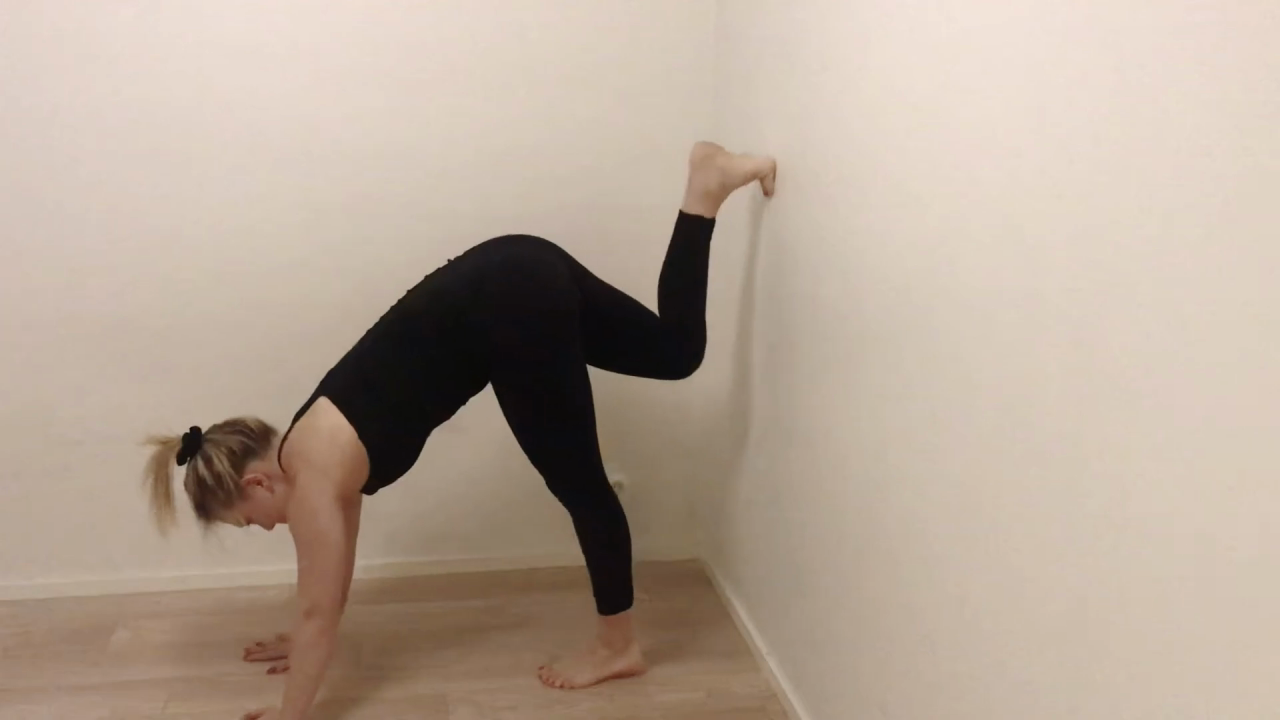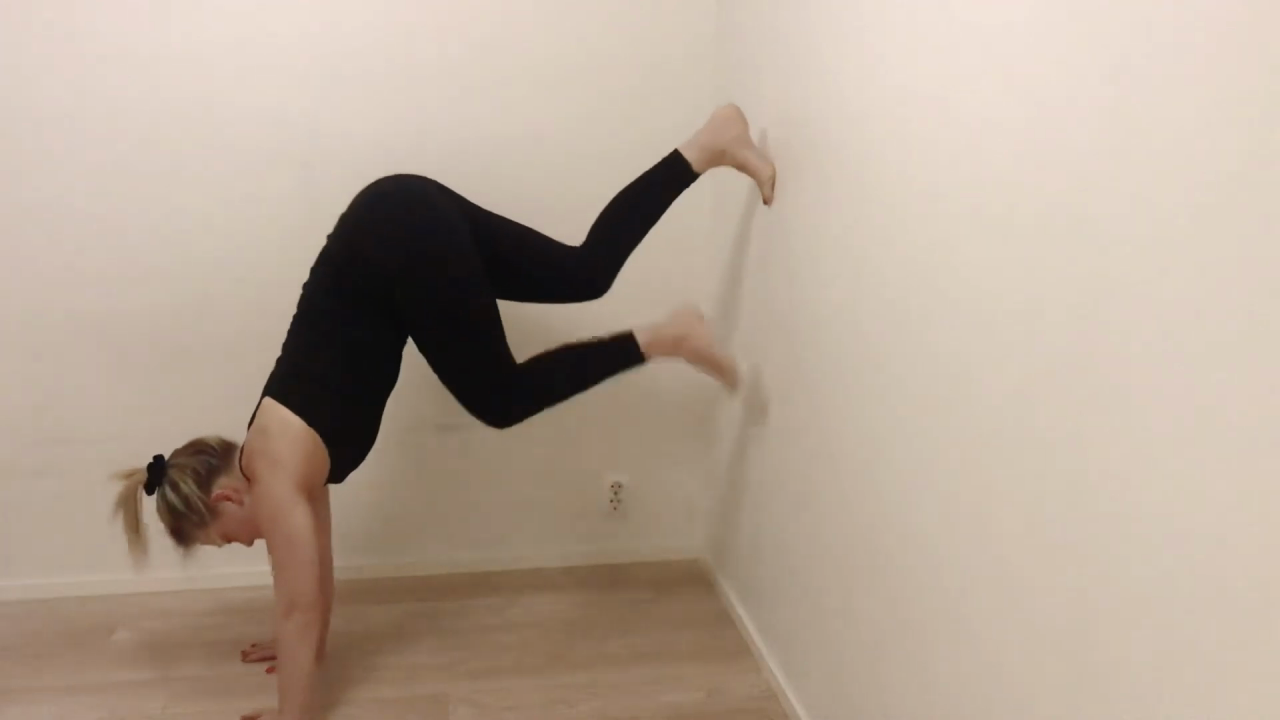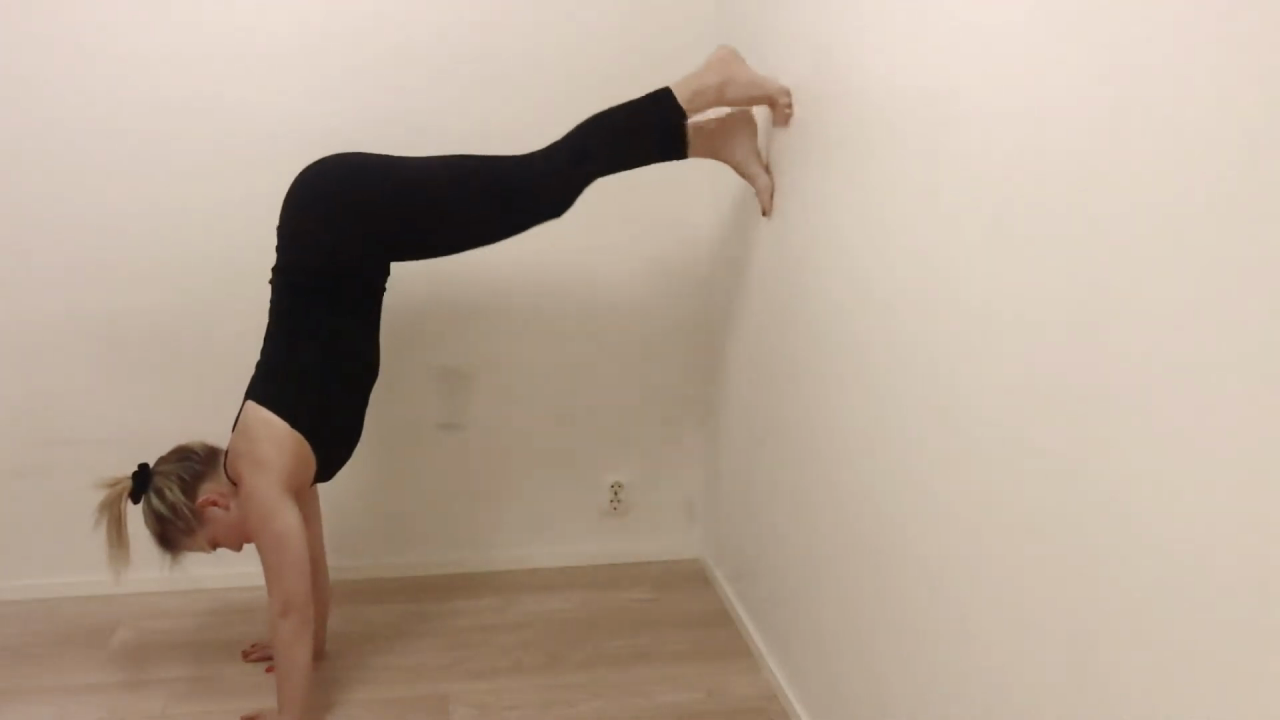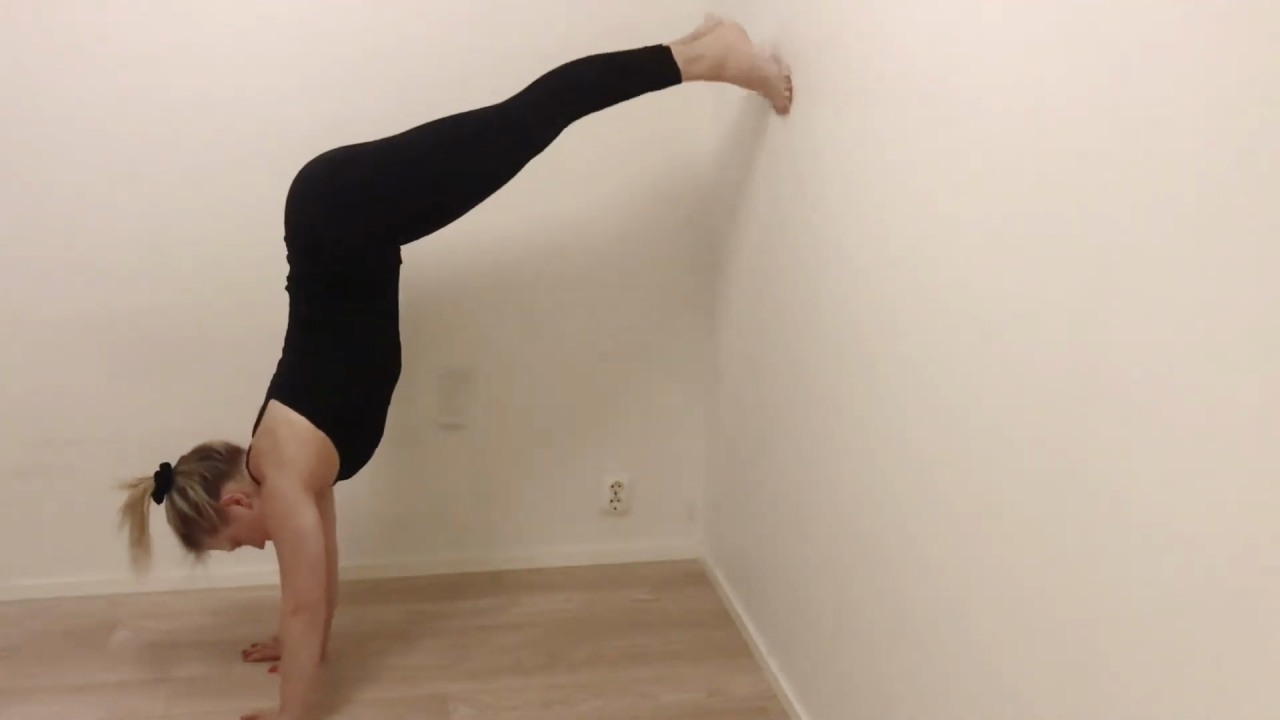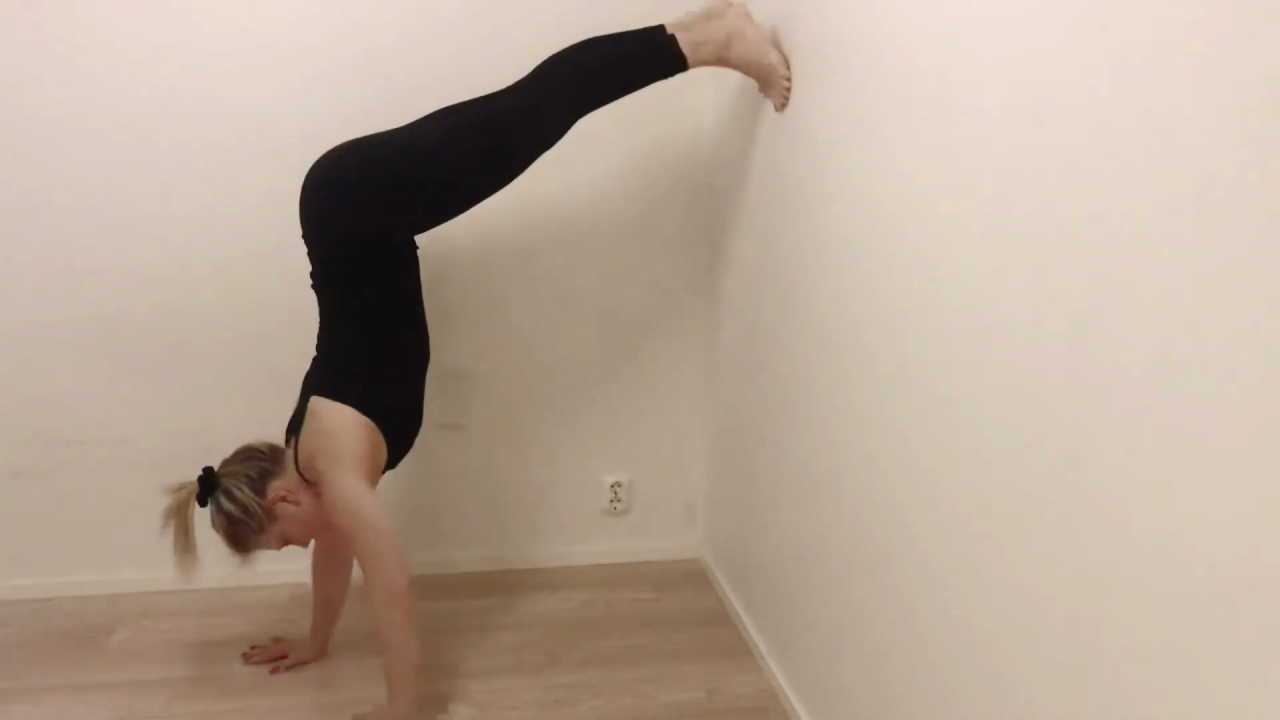
dt=0.5s
person 1, frame 1
left shoulder: (312, 474)
right shoulder: (314, 450)
left elbow: (317, 612)
right elbow: (338, 551)
right wrist: (308, 641)
left hip: (515, 299)
right hip: (515, 275)
left knee: (579, 478)
right knee: (675, 356)
left ankle: (617, 643)
right ankle: (705, 184)
person 1, frame 2
left shoulder: (273, 476)
right shoulder: (287, 453)
left elbow: (297, 609)
right elbow: (317, 561)
right wrist: (305, 643)
left hip: (401, 231)
right hip: (406, 222)
left knee: (501, 398)
right knee: (582, 273)
left ankle: (663, 338)
right ankle: (710, 144)
person 1, frame 3
left shoulder: (260, 482)
right shoulder: (272, 464)
left elbow: (290, 609)
right elbow: (309, 554)
right wrist: (311, 640)
left hip: (345, 212)
right hip: (341, 216)
left knee: (544, 184)
right knee: (539, 180)
left ankle: (705, 88)
right ankle: (710, 135)
person 1, frame 4
left shoulder: (282, 477)
right shoulder: (286, 461)
left elbow: (302, 605)
right elbow: (321, 553)
right wrist: (305, 643)
left hip: (348, 208)
right hip: (342, 210)
left knee: (525, 119)
right knee: (524, 117)
left ankle: (704, 56)
person 1, frame 5
left shoulder: (333, 468)
right shoulder: (314, 460)
left elbow: (394, 600)
right elbow: (334, 546)
right wrist: (314, 641)
left hip: (360, 201)
right hip: (353, 205)
left knee: (530, 111)
right knee: (531, 106)
